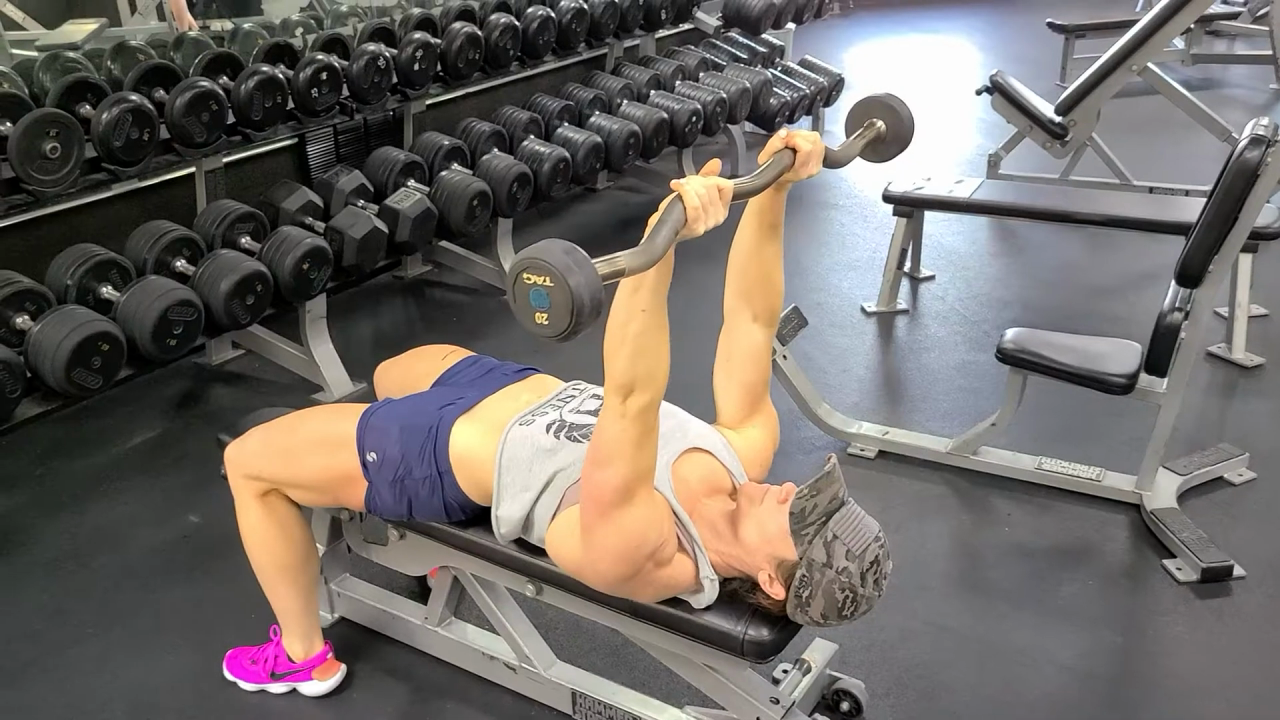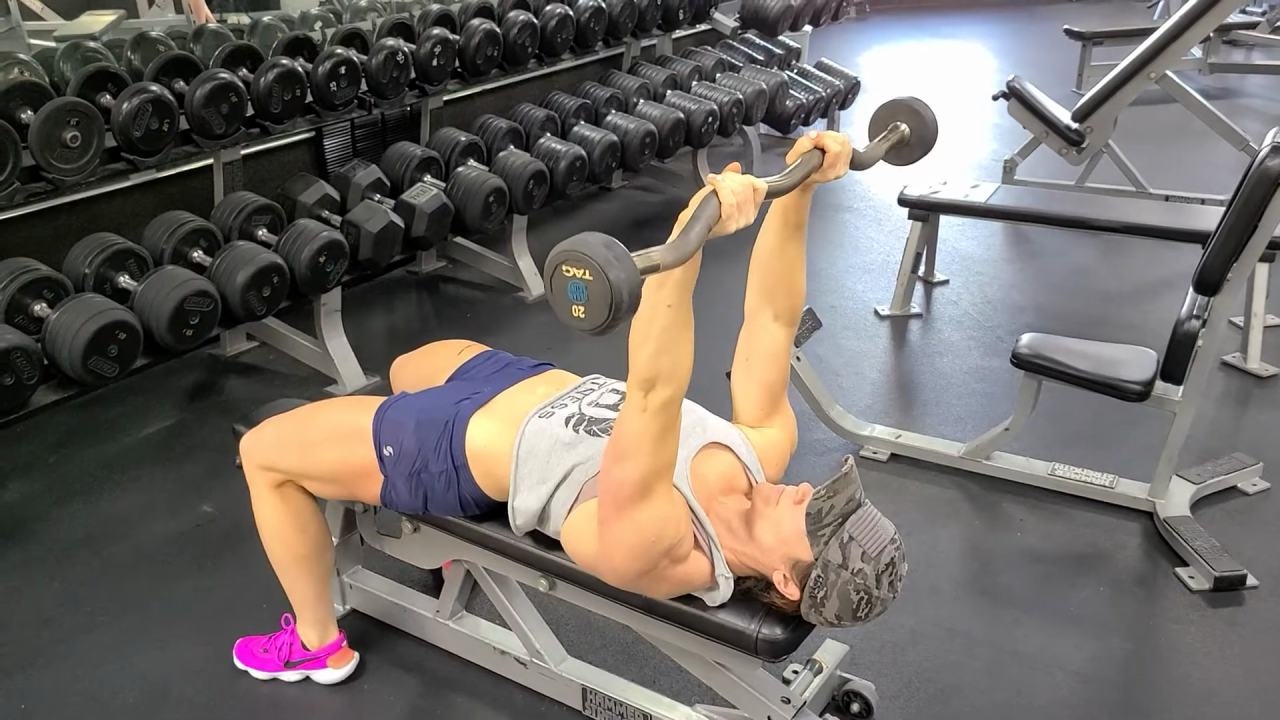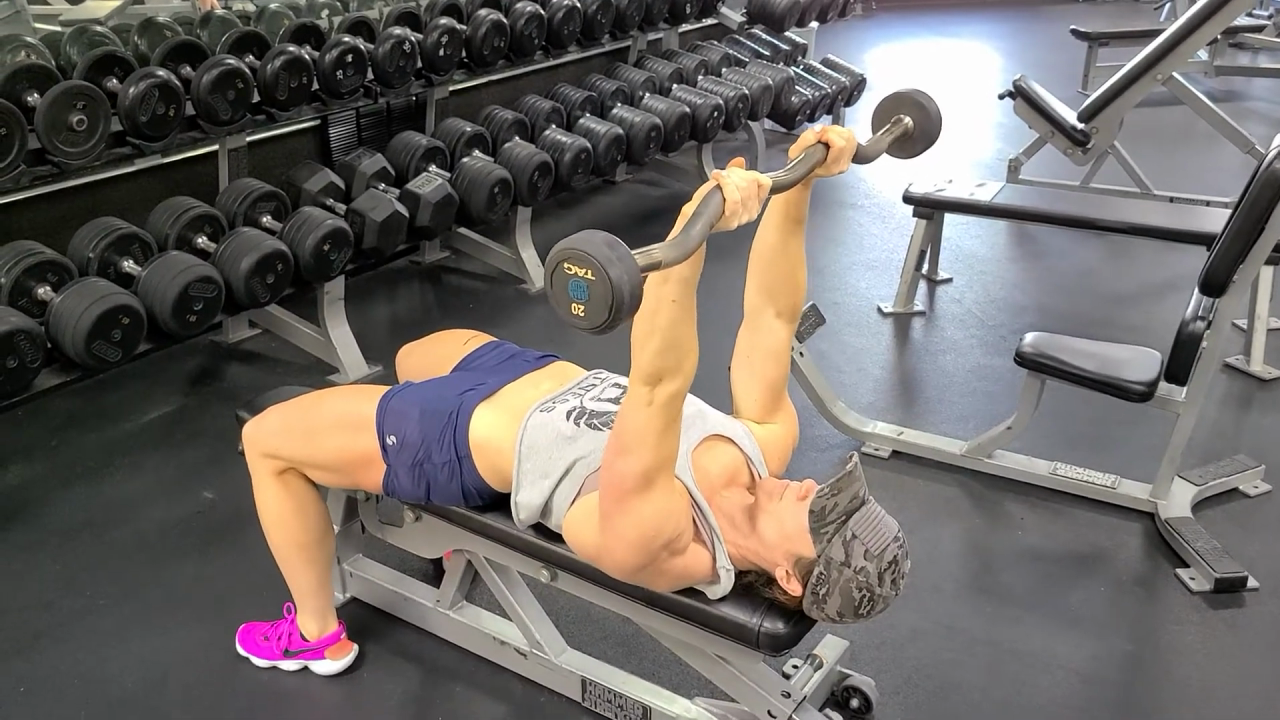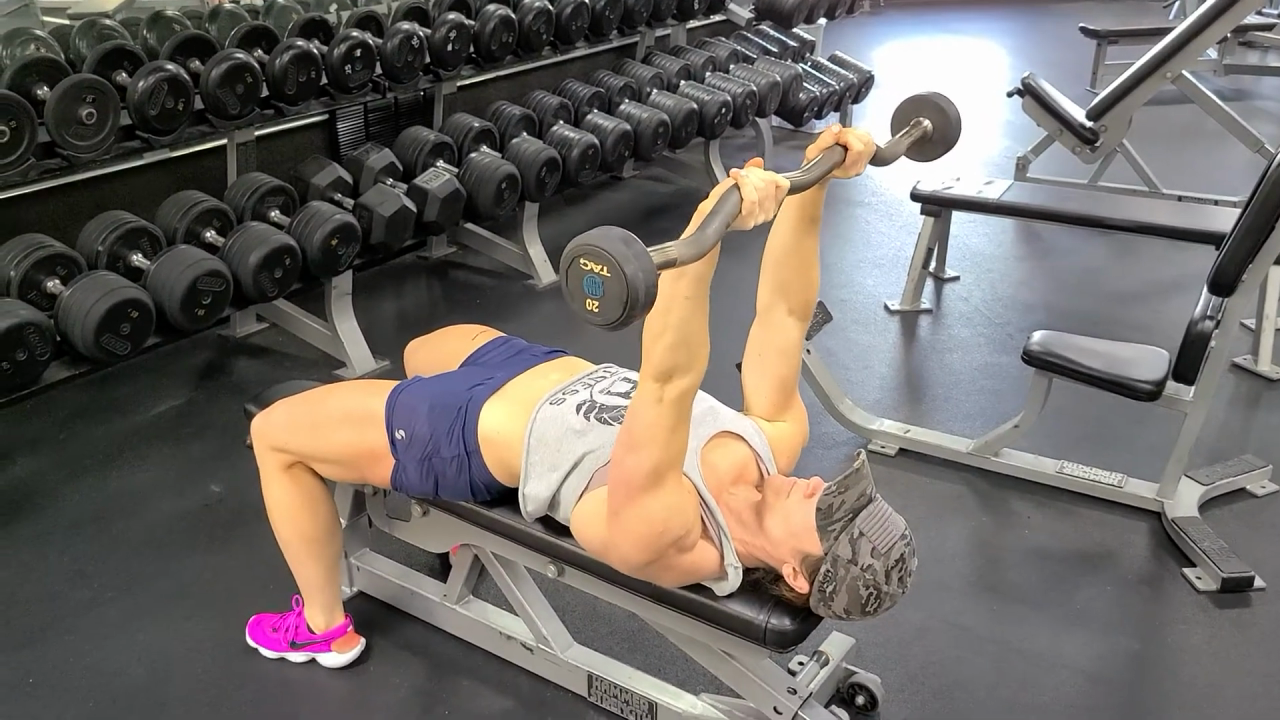
dt=0.7s
person 1, frame 1
left shoulder: (643, 553)
right shoulder: (746, 456)
left elbow: (630, 401)
right elbow: (749, 322)
right wrist: (775, 186)
left hip: (444, 456)
left knee: (246, 460)
right knee: (389, 376)
left ankle: (302, 656)
person 1, frame 2
left shoulder: (659, 548)
right shoulder: (762, 453)
left elbow: (652, 394)
right elbow: (771, 321)
left wrist: (692, 233)
right wrist: (798, 188)
left hip: (460, 449)
left knee: (262, 450)
right knee: (406, 370)
left ankle: (317, 643)
person 1, frame 3
left shoulder: (660, 541)
right shoulder: (766, 448)
left elbow: (656, 386)
right elbow: (770, 317)
left wrist: (696, 225)
right wrist: (799, 178)
left hip: (466, 439)
left knee: (264, 438)
right knee: (411, 359)
left ankle: (317, 635)
person 1, frame 4
left shoulder: (669, 534)
right shoulder: (774, 445)
left elbow: (668, 383)
right elbow: (783, 314)
left wrist: (711, 225)
right wrist: (812, 183)
left knee: (273, 431)
right knee: (420, 353)
left ankle: (324, 627)
